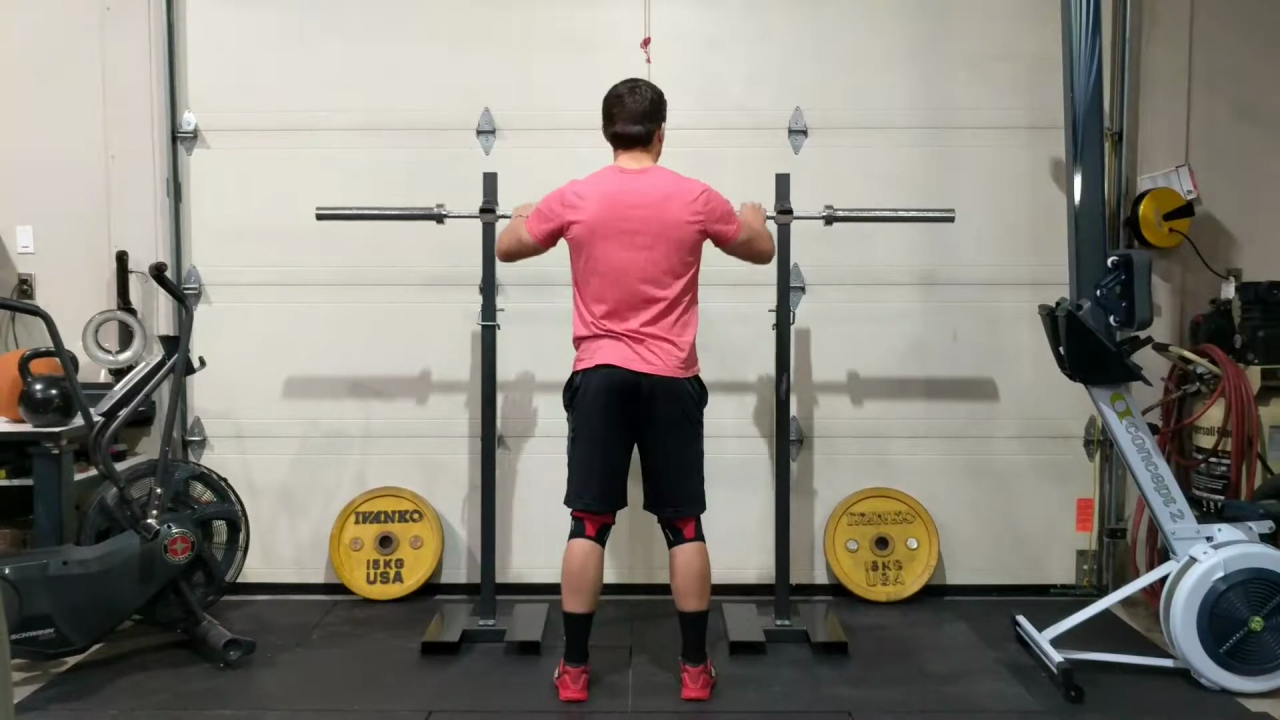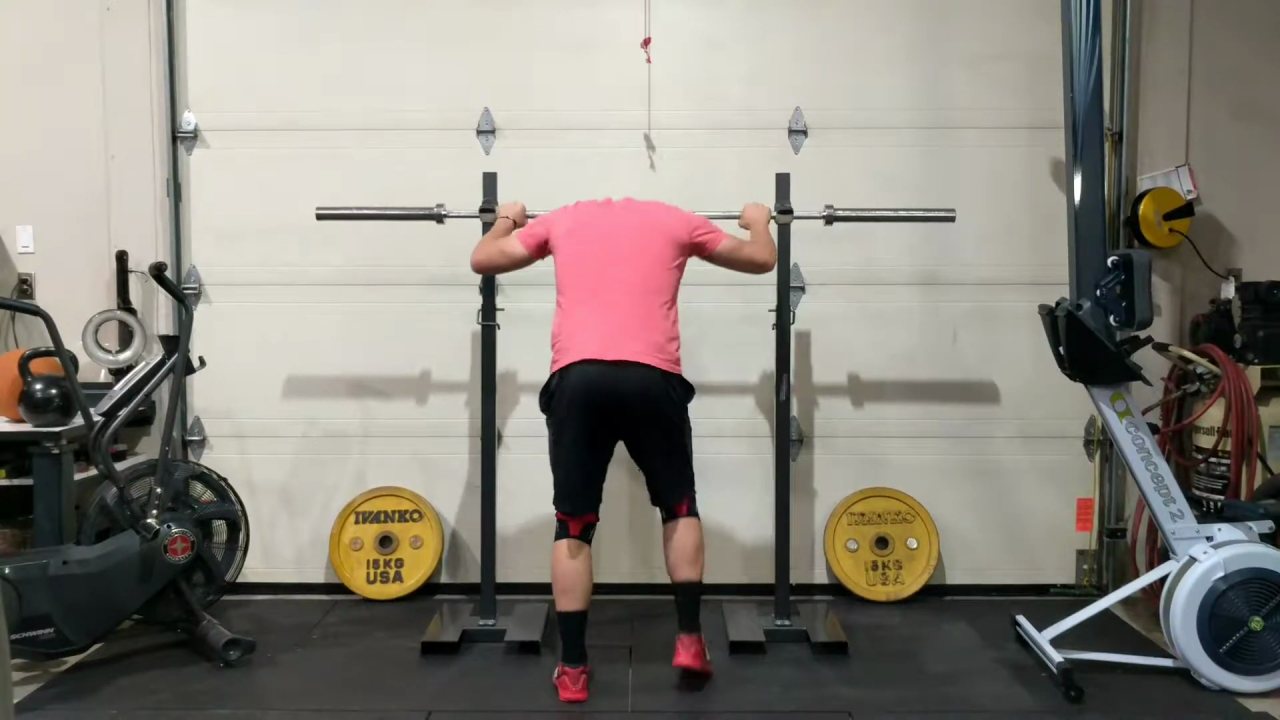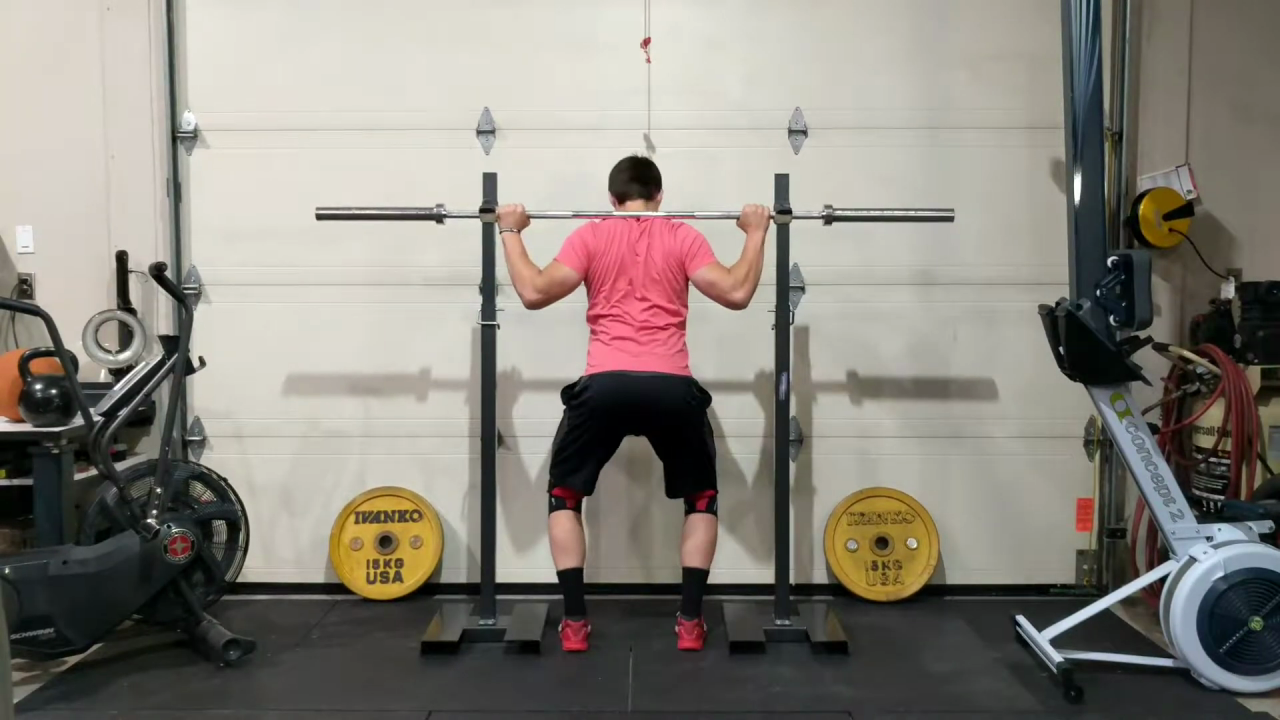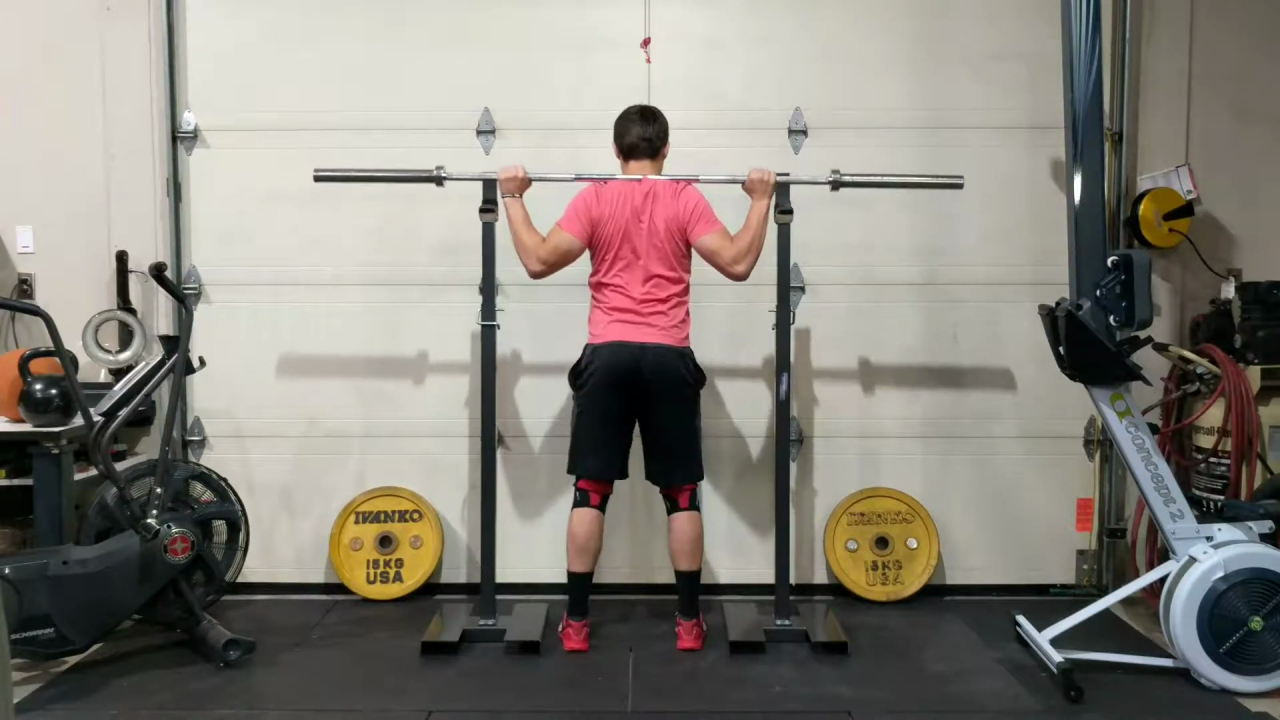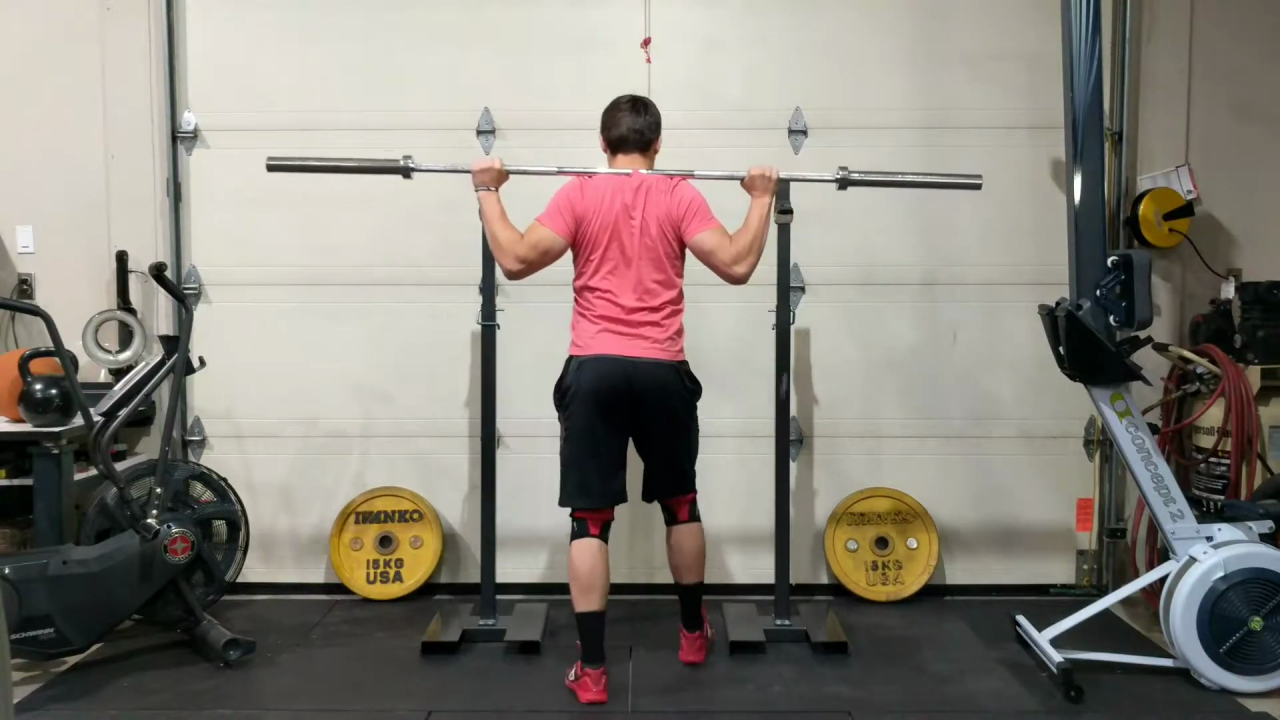
dt=1s
person 1, frame 1
left shoulder: (574, 199)
right shoulder: (695, 199)
left elbow: (508, 248)
right elbow: (761, 249)
left wrist: (523, 214)
right wrist: (753, 216)
left hip: (599, 377)
right hip: (671, 380)
left knee: (588, 525)
right knee: (684, 526)
left ankle: (574, 668)
right ankle: (695, 668)
person 1, frame 2
left shoulder: (564, 218)
right shoulder: (673, 219)
left elbow: (483, 260)
right elbow: (762, 259)
left wrist: (506, 220)
right wrist: (757, 223)
left hip: (577, 377)
right hip: (653, 377)
left knee: (574, 525)
right knee: (679, 508)
left ankle: (573, 669)
right ankle: (689, 641)
person 1, frame 3
left shoulder: (590, 236)
right shoulder: (683, 236)
left elbow: (533, 292)
right elbow: (737, 293)
left wrist: (510, 231)
right wrist: (756, 232)
left hip: (604, 386)
right hip: (671, 387)
left knee: (563, 495)
right knee: (701, 497)
left ankle: (574, 622)
right ankle: (690, 621)
person 1, frame 4
left shoulder: (594, 199)
right shoulder: (686, 199)
left elbow: (537, 261)
right elbow: (738, 263)
left wrist: (512, 197)
right wrist: (761, 200)
left hip: (607, 357)
right hip: (669, 359)
left knee: (591, 491)
right knee: (681, 494)
left ankle: (577, 621)
right ankle: (688, 621)
person 1, frame 5
left shoulder: (578, 194)
right shoulder: (679, 196)
left elbow: (515, 260)
right elbow: (737, 265)
left wrist: (487, 189)
right wrist: (761, 197)
left hip: (594, 371)
right hip: (663, 373)
left knee: (590, 520)
right knee: (680, 504)
left ankle: (592, 669)
right ankle: (692, 632)
